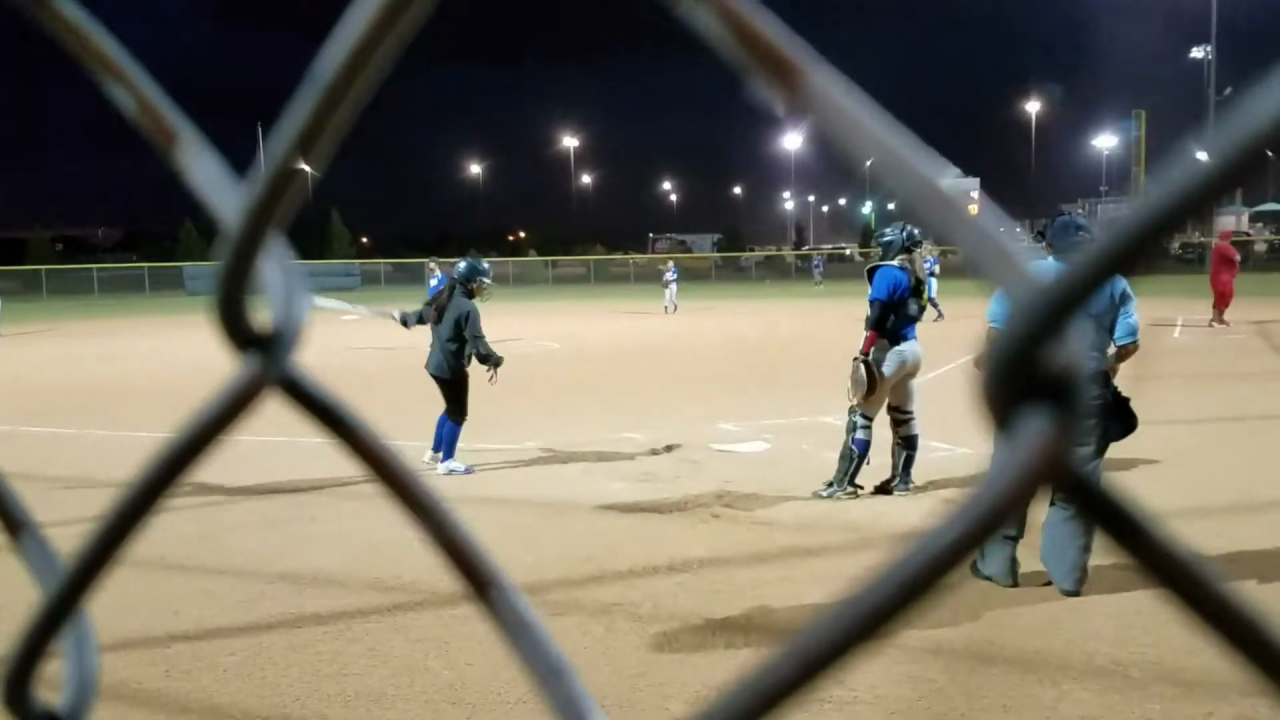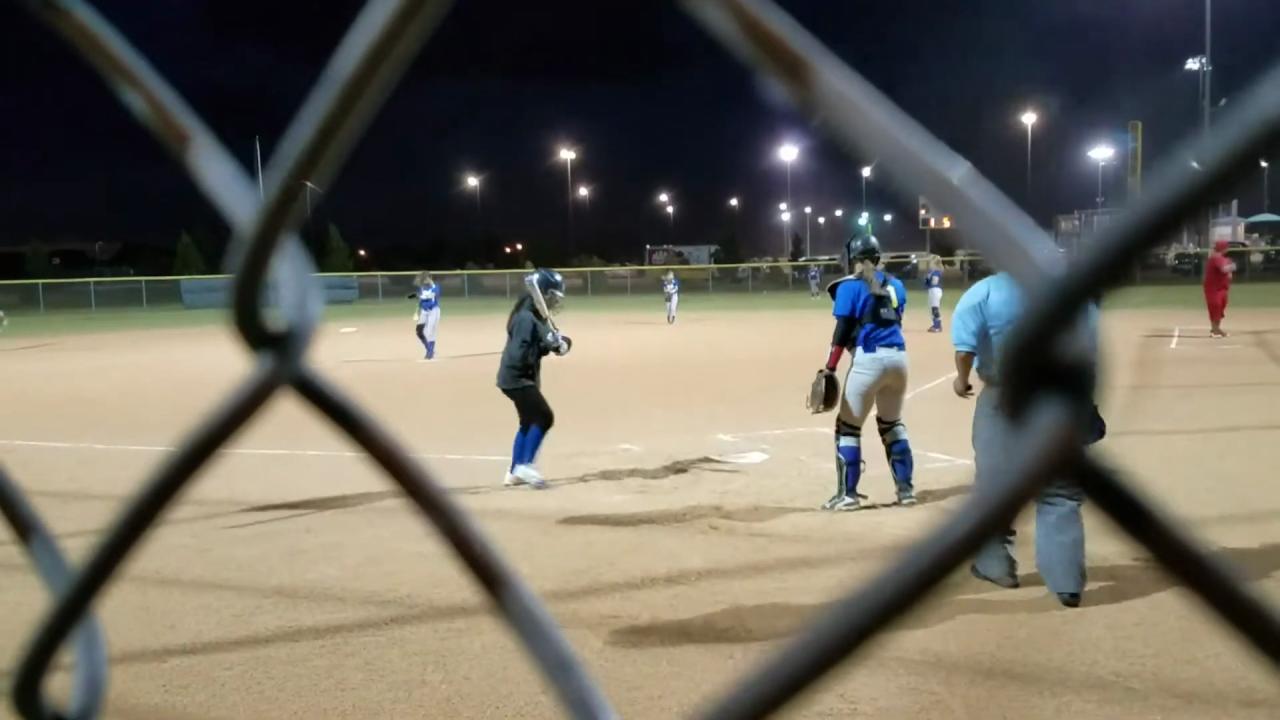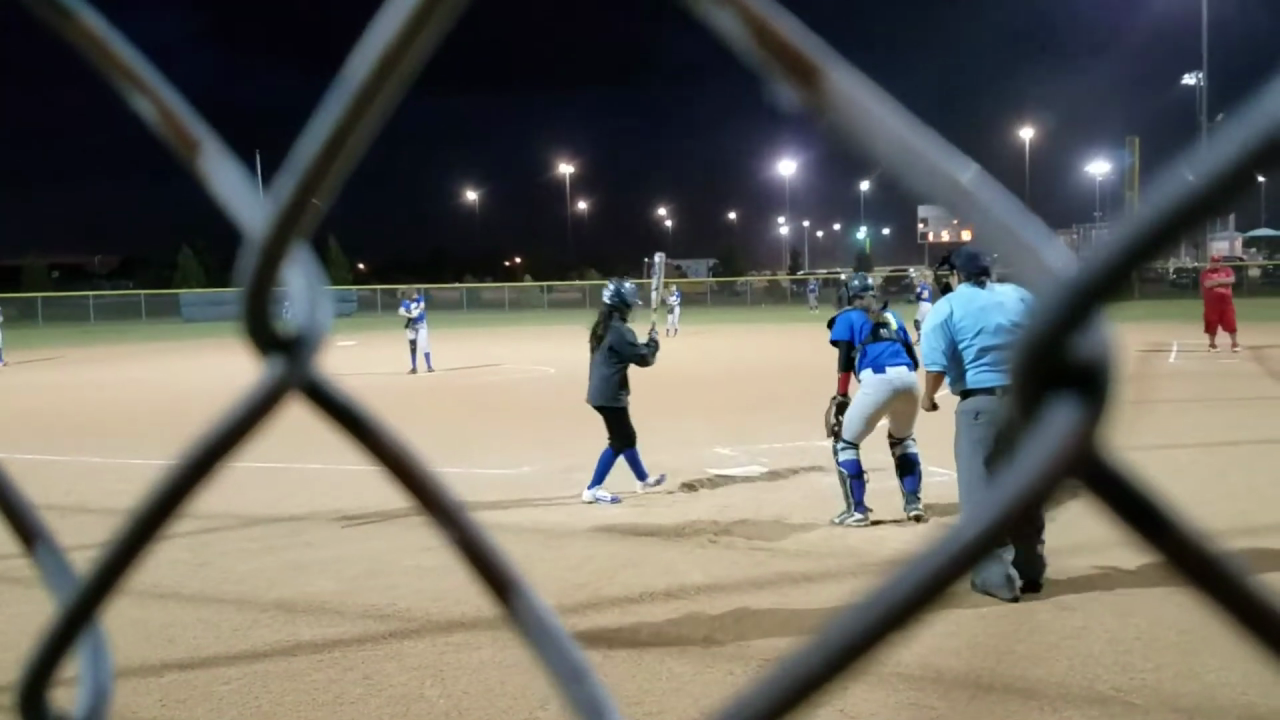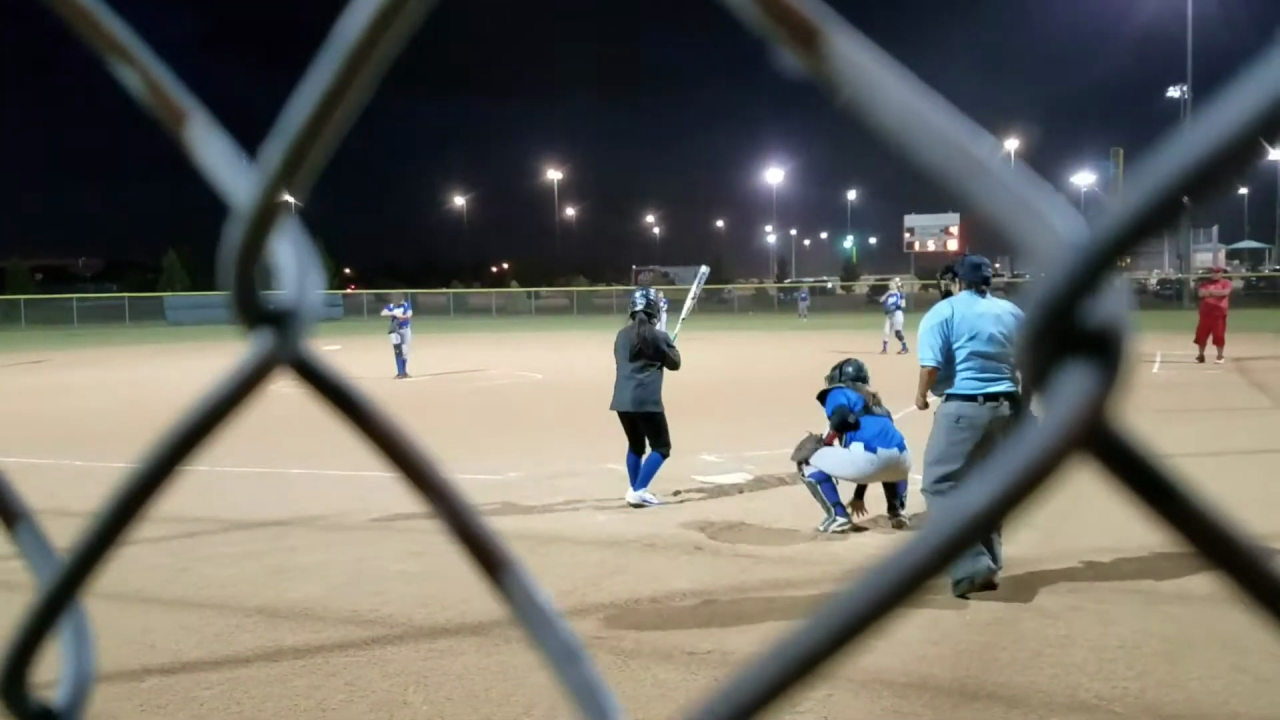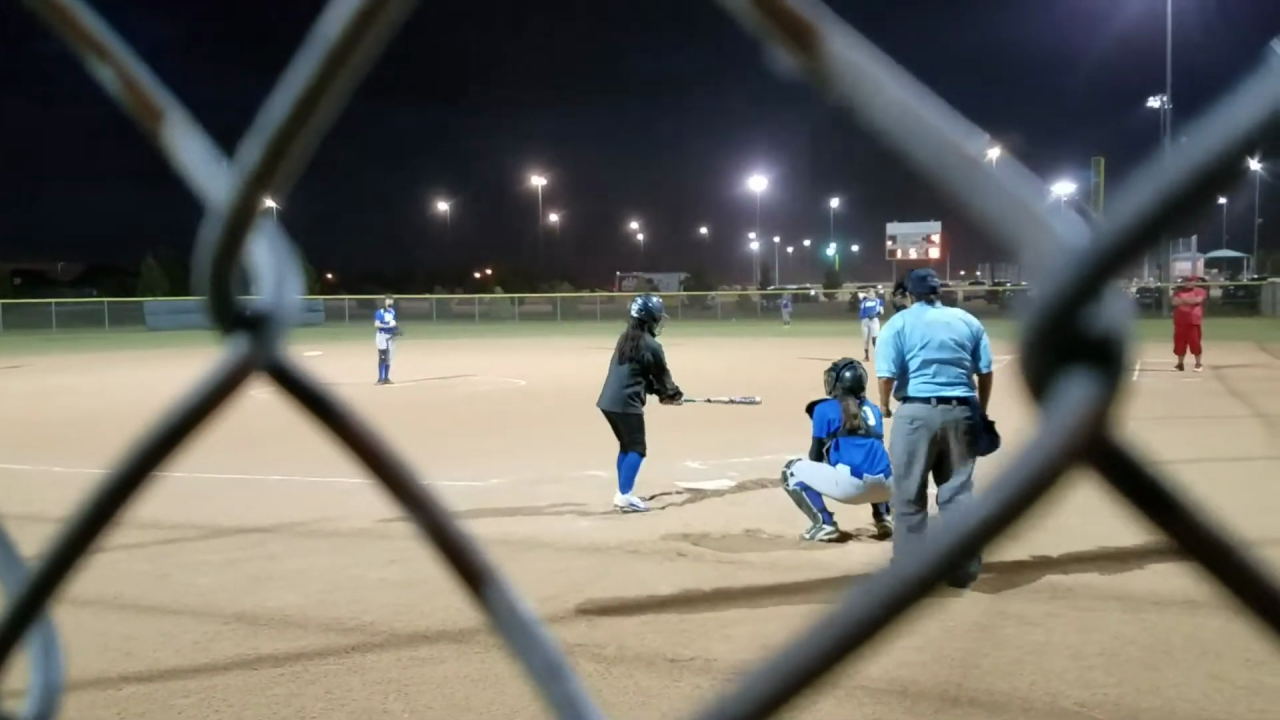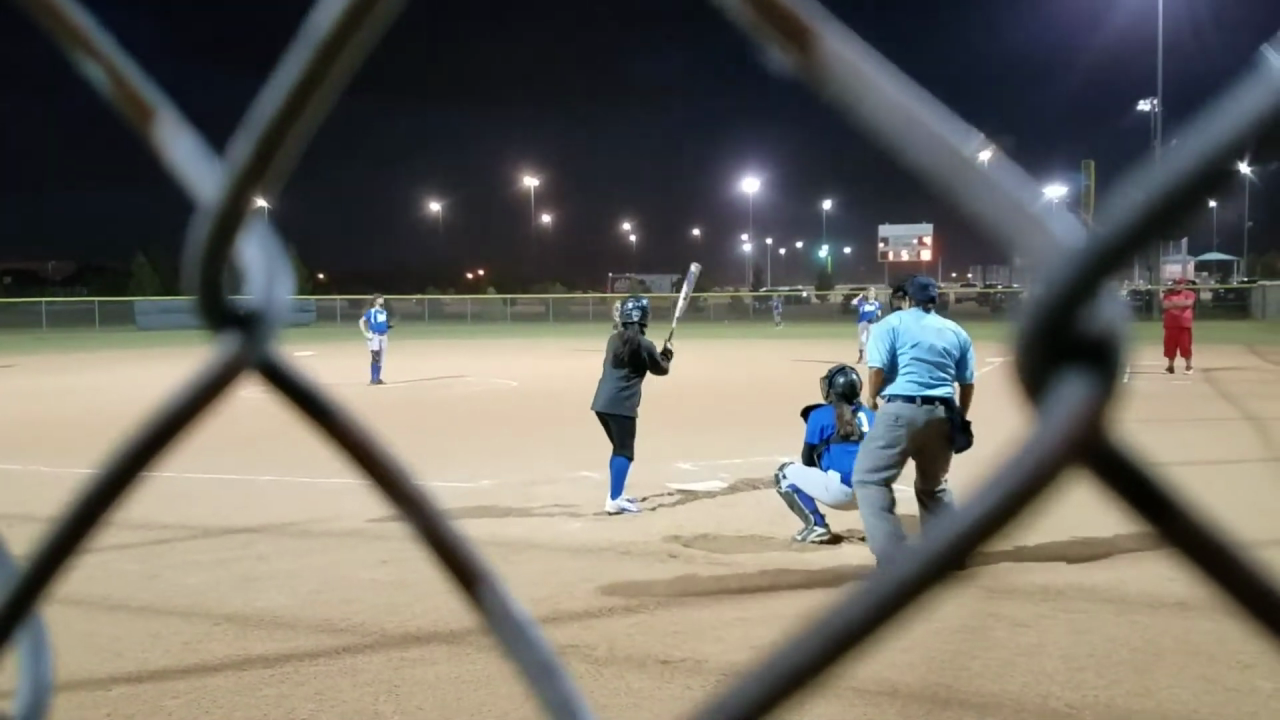
dt=0.7s
person 1, frame 1
left shoulder: (1026, 276)
right shoulder: (1113, 283)
left elbow: (997, 329)
right elbow: (1128, 344)
left wrist: (987, 355)
right wrist: (1110, 363)
right hip: (1088, 392)
left ankle: (997, 564)
right ankle: (1068, 574)
person 1, frame 2
left shoulder: (982, 292)
left elbow: (965, 347)
right elbow: (1089, 343)
left wrist: (963, 379)
left hip: (1003, 397)
left knee: (996, 480)
right knee: (1060, 490)
left ankle: (995, 563)
right ankle: (1067, 581)
person 1, frame 3
left shoulder: (946, 307)
right shoulder: (1022, 296)
left elbow: (936, 365)
left wrist: (927, 396)
left hip: (981, 405)
left knee: (982, 491)
left ankle: (996, 576)
right ankle: (1030, 572)
person 1, frame 4
left shoulder: (944, 311)
right shoulder: (1014, 313)
left elbow: (931, 365)
left wrist: (921, 395)
right wrist: (1023, 408)
left hip: (962, 409)
right hip: (1005, 409)
left knee: (941, 486)
left ankle: (972, 566)
right ankle: (987, 566)
person 1, frame 5
left shoulder: (899, 323)
right shoulder: (968, 321)
left elbow: (887, 375)
right elbow: (985, 372)
left wrist: (884, 404)
right wrist: (981, 412)
left hip: (917, 412)
right hip: (961, 412)
left knee: (909, 493)
right knee: (958, 492)
right ankle: (962, 567)
person 1, frame 6
left shoulder: (893, 323)
right shoulder: (956, 332)
left elbow: (877, 367)
right elbow: (967, 382)
left wrist: (872, 396)
right wrist: (959, 417)
left hip: (901, 410)
right hip: (941, 414)
left knee: (870, 478)
right knee: (934, 485)
left ankle: (891, 553)
person 2, frame 1
left shoulder: (887, 273)
right shoulder: (919, 278)
left elbow: (877, 318)
right elbow: (911, 314)
left wrist: (863, 354)
left hip: (889, 352)
right hip: (912, 350)
left knee: (861, 416)
right knee: (904, 416)
left ankle: (844, 483)
right ankle: (901, 479)
person 2, frame 2
left shoulder: (849, 286)
right shoulder: (895, 284)
left elbow: (843, 330)
right elbow: (895, 320)
left wrist: (829, 367)
left hip: (869, 360)
right hip: (898, 358)
left knee: (848, 427)
right knee: (892, 424)
left ankle: (847, 494)
right ankle: (906, 488)
person 2, frame 3
left shoulder: (847, 317)
right shoulder: (891, 317)
left elbow: (846, 356)
left wrist: (841, 395)
left hip: (878, 382)
right hip: (908, 380)
left knee: (845, 443)
right knee: (903, 440)
left ankle: (856, 510)
right ankle: (913, 502)
person 2, frame 4
left shoulder: (837, 393)
right shoulder: (875, 401)
left elbow: (842, 419)
left wrist: (829, 440)
right wrist: (858, 496)
left hip: (868, 457)
right hip: (900, 461)
left knee: (807, 460)
left ankle: (837, 516)
right ankle: (898, 511)
person 2, frame 5
left shoulder: (824, 408)
right shoulder: (872, 409)
left elbow: (816, 455)
left hip: (851, 484)
right hip: (884, 486)
left knee: (792, 470)
left ankle: (824, 524)
right ankle: (882, 519)
person 2, frame 6
left shoulder: (820, 414)
right shoulder: (869, 414)
left elbow: (807, 460)
left wrist: (822, 468)
left hip: (840, 491)
left knee: (785, 472)
left ankle: (817, 526)
person 3, frame 1
left shoulder: (441, 299)
right shoulder: (467, 308)
left elbow: (419, 315)
right elbow: (477, 342)
left wrist: (404, 318)
right wrist: (494, 362)
left hip: (437, 364)
right hip: (452, 367)
left knee: (452, 409)
right knee: (458, 414)
left ankle: (435, 452)
right ankle: (447, 461)
person 3, frame 2
left shoulder: (541, 316)
right shoulder: (525, 318)
left elbow: (558, 339)
right elbow: (521, 353)
left wrist: (562, 343)
right wrist: (547, 344)
left hip: (527, 378)
right hip: (515, 378)
left knee: (529, 424)
right knee: (543, 419)
left ankle: (514, 473)
right ankle: (524, 465)
person 3, frame 3
left shoulder: (604, 327)
right shoulder: (620, 331)
right elbow: (644, 359)
left wrist: (646, 345)
right wrist: (653, 342)
left hip: (602, 391)
right hip: (610, 394)
left knee: (626, 437)
right knee: (619, 441)
left ankle: (643, 480)
right ankle: (593, 489)
person 3, frame 4
left shoulder: (622, 335)
right shoulder: (659, 336)
right elbow: (674, 363)
right wrist: (673, 354)
left hip: (623, 400)
right hip: (647, 401)
left knee: (636, 445)
right knee: (661, 447)
left ankle: (635, 489)
right ankle: (638, 491)
person 3, frame 5
left shoulder: (626, 338)
right shoulder: (651, 346)
right elbow: (661, 375)
left wrist: (660, 392)
right wrist: (673, 393)
left hip: (609, 400)
right hip: (626, 402)
left knee: (626, 446)
right knee: (637, 448)
left ankle: (624, 493)
right ankle: (625, 494)
person 3, frame 6
left shoulder: (614, 339)
right shoulder: (644, 344)
right elbow: (660, 369)
left wrist: (657, 353)
right wrist: (667, 354)
left hip: (602, 402)
right hip: (621, 405)
left knee: (619, 449)
right knee: (624, 452)
left ankle: (616, 494)
right ankle: (615, 501)
